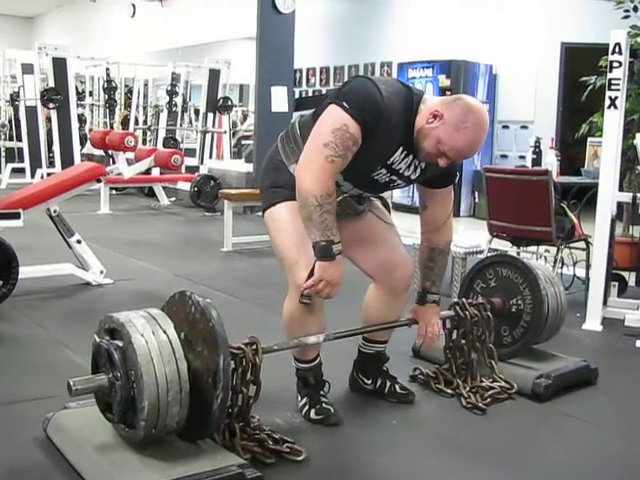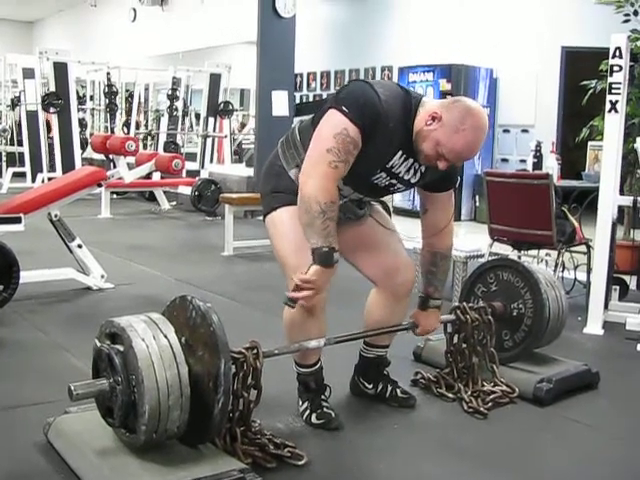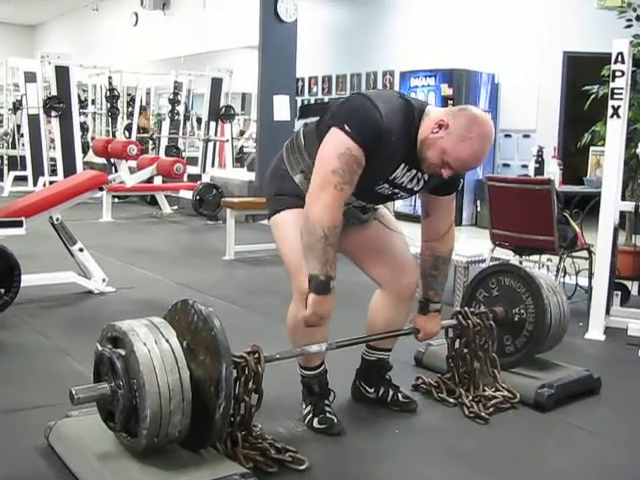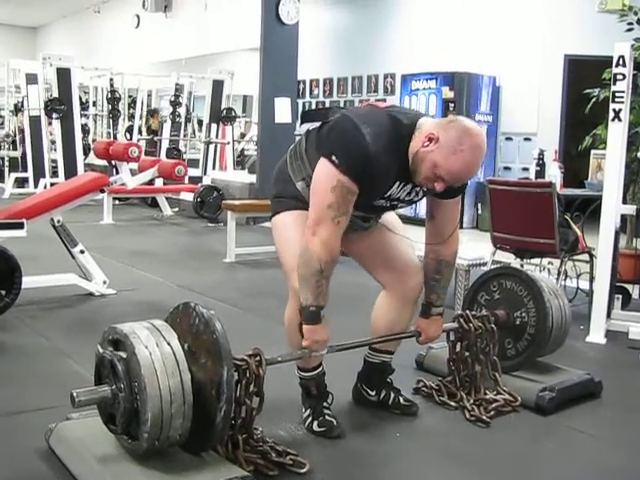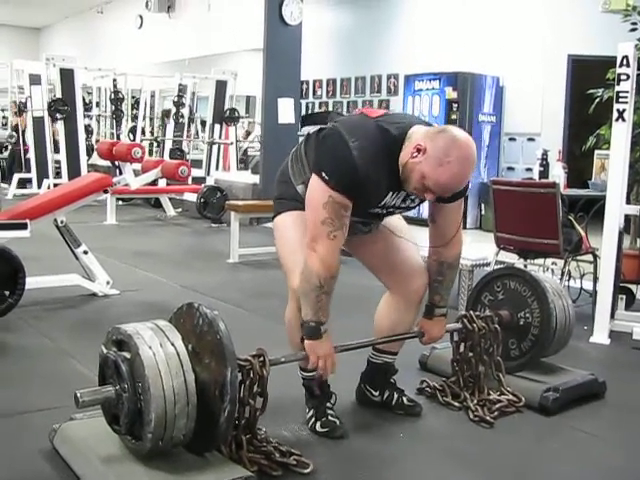
dt=0.3s
person 1, frame 1
left shoulder: (441, 161)
right shoulder: (371, 100)
left elbow: (437, 229)
right elbow: (312, 175)
left wrist: (429, 300)
right wrist: (329, 255)
left hip: (348, 194)
right hip: (293, 179)
left knee: (399, 272)
right knee: (309, 281)
left ankle: (369, 371)
right ankle: (309, 385)
person 1, frame 2
left shoulder: (443, 163)
right shoulder: (370, 104)
left elbow: (438, 233)
right elbow: (316, 181)
left wrist: (430, 304)
right wrist: (324, 262)
left hip: (351, 199)
right hip: (294, 185)
left knee: (400, 277)
right knee: (309, 287)
left ankle: (370, 375)
right ankle: (311, 389)
person 1, frame 3
left shoulder: (447, 164)
right shoulder: (372, 117)
left elbow: (438, 236)
right elbow: (323, 202)
left wrist: (431, 308)
right wrist: (321, 286)
left hip: (357, 202)
right hip: (298, 187)
left knee: (404, 278)
right knee: (311, 293)
left ankle: (370, 379)
right ankle: (314, 393)
person 1, frame 4
left shoulder: (450, 163)
right shoulder: (362, 140)
left elbow: (443, 240)
right elbow: (322, 235)
left wrist: (433, 310)
right wrist: (314, 317)
left hip: (365, 204)
right hip: (301, 190)
left knee: (409, 280)
right knee: (305, 289)
left ankle: (372, 382)
right ankle: (313, 395)
person 1, frame 5
left shoulder: (446, 168)
right shoulder: (352, 153)
left elbow: (446, 243)
right elbow: (321, 251)
left wrist: (436, 311)
right wrist: (316, 333)
left hip: (367, 207)
right hip: (302, 193)
left knee: (413, 281)
right knee: (304, 287)
left ankle: (376, 381)
right ankle: (317, 395)
